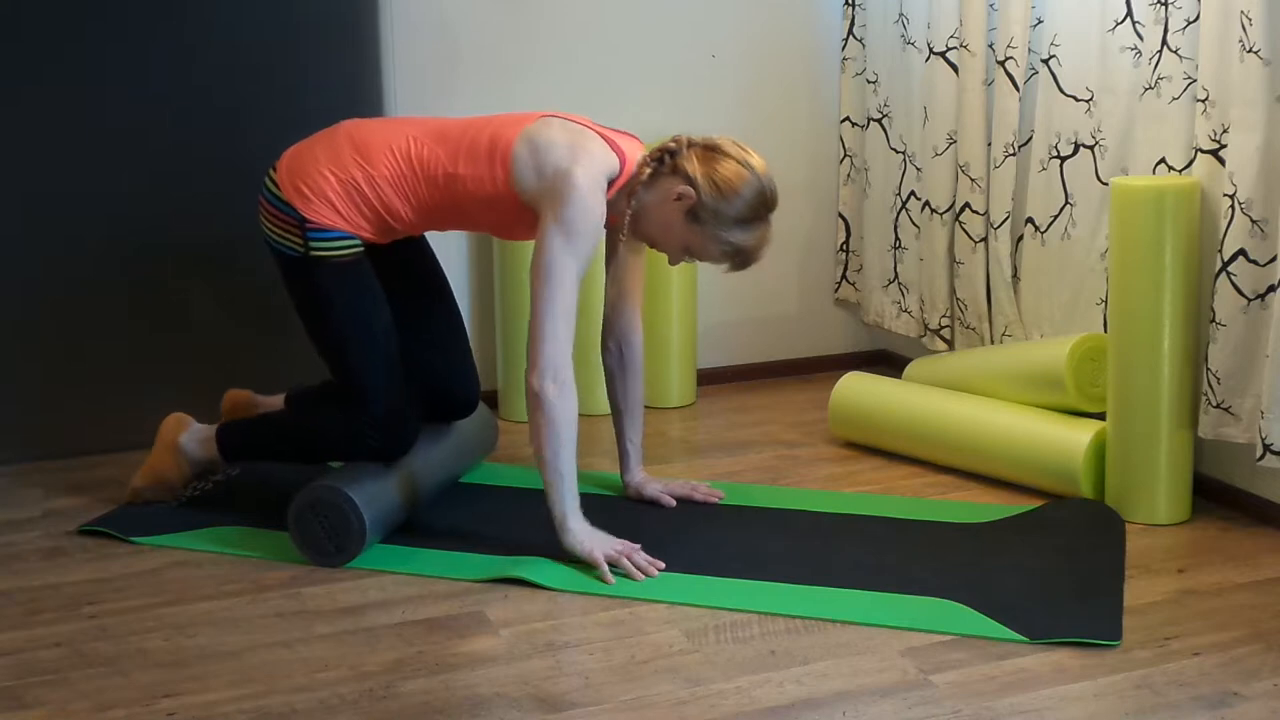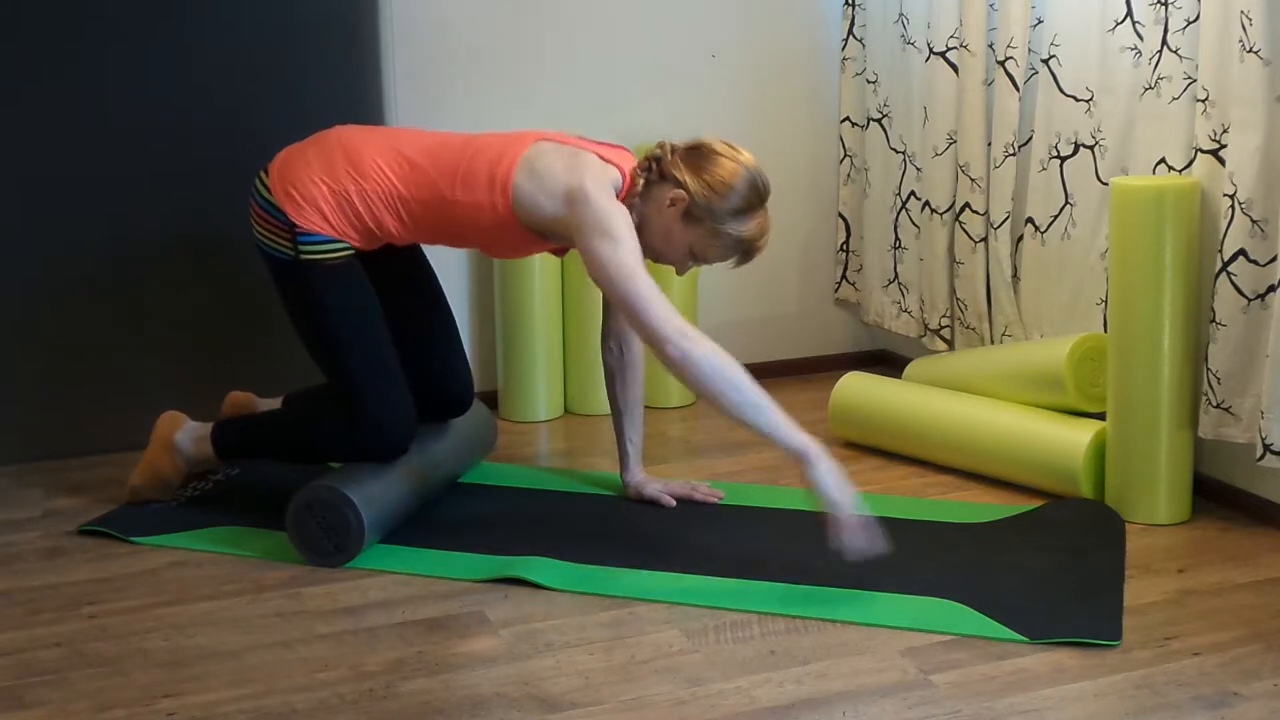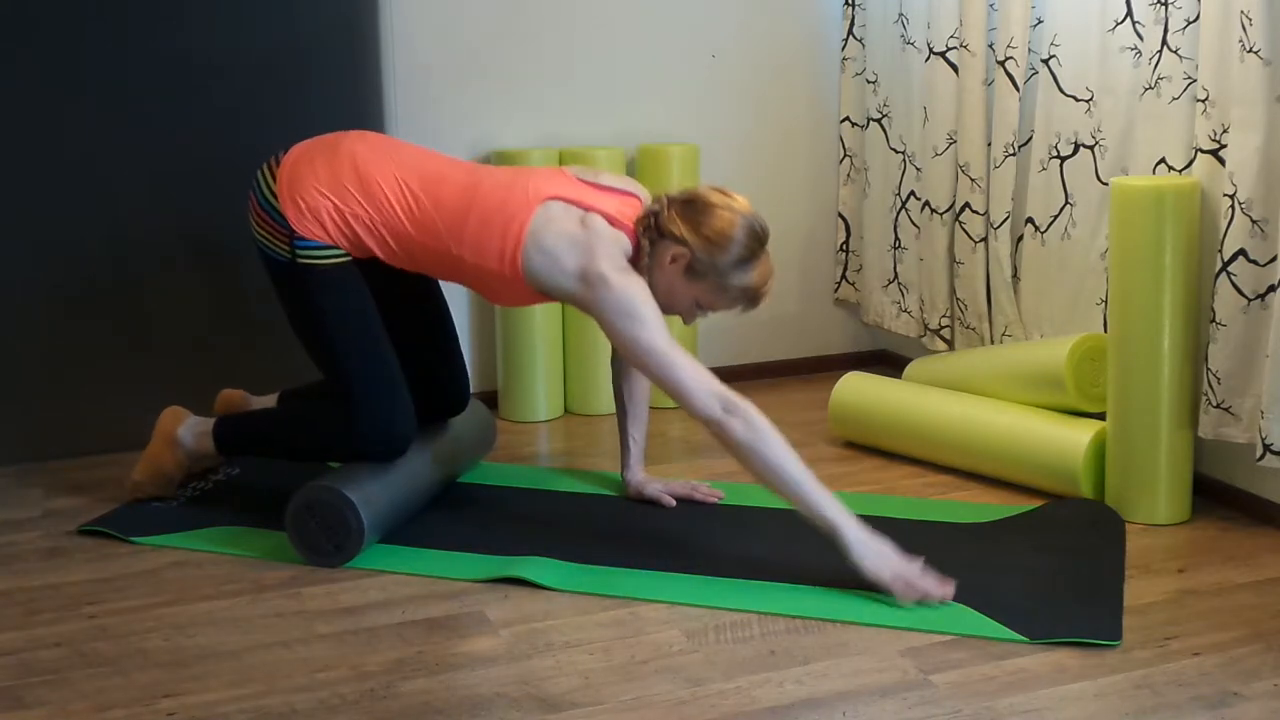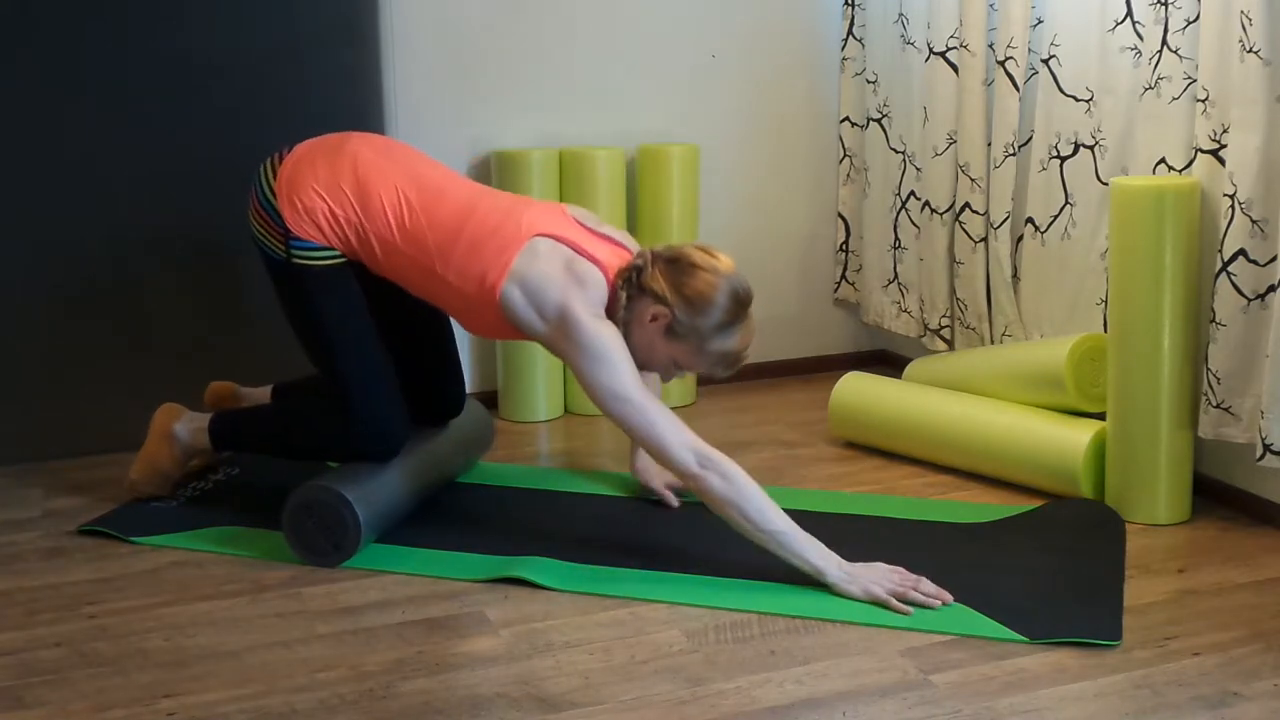
dt=0.4s
person 1, frame 1
left shoulder: (635, 183)
right shoulder: (583, 185)
left elbow: (623, 334)
right elbow: (548, 371)
left wrist: (635, 471)
right wrist: (572, 525)
left hip: (370, 201)
right hip: (317, 197)
left knee: (451, 396)
right knee: (385, 429)
left ankle: (264, 407)
right ankle: (195, 443)
person 1, frame 2
left shoulder: (658, 190)
right shoulder: (593, 201)
left elbow: (623, 334)
right elbow: (677, 343)
left wrist: (632, 467)
right wrist: (812, 456)
left hip: (373, 201)
right hip: (309, 202)
left knee: (447, 400)
right knee: (383, 430)
left ankle: (259, 411)
right ankle: (193, 441)
person 1, frame 3
left shoulder: (634, 208)
right shoulder: (603, 268)
left elbow: (629, 350)
right elbow: (724, 411)
left wrist: (635, 471)
right wrist: (853, 535)
left hip: (354, 177)
right hip: (306, 208)
left knee: (440, 403)
right knee: (381, 432)
left ankle: (253, 409)
right ankle: (195, 439)
person 1, frame 4
left shoulder: (630, 264)
right shoulder: (580, 314)
right elbow: (699, 464)
left wrist: (644, 462)
right wrist: (839, 571)
left hip: (361, 176)
right hip: (305, 204)
left knee: (435, 406)
right knee: (375, 430)
left ankle: (249, 400)
right ankle: (193, 430)
